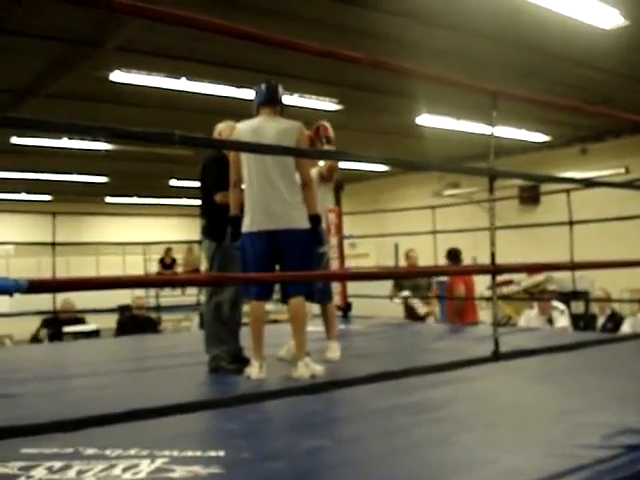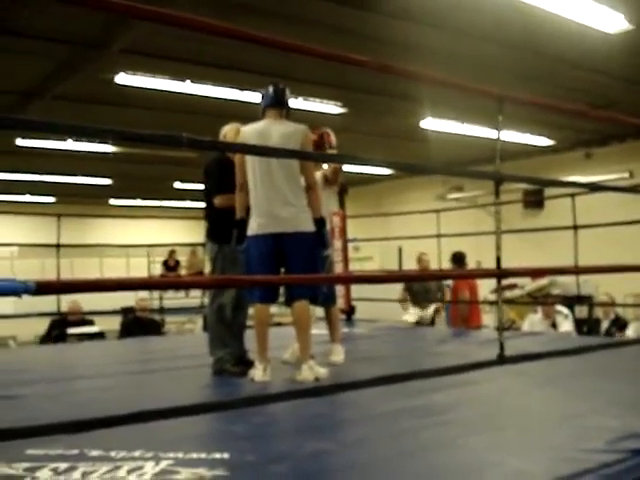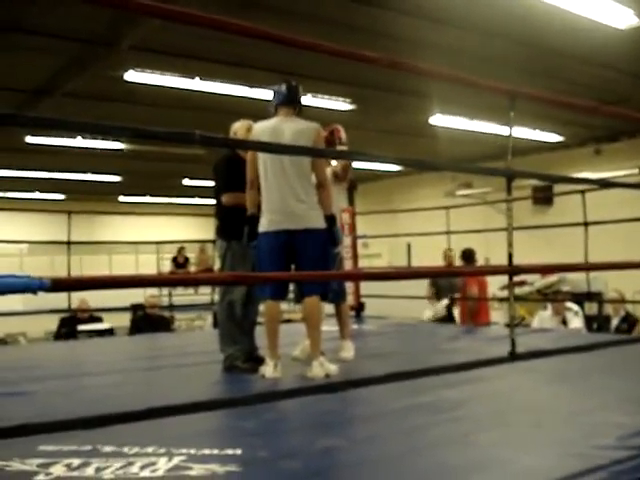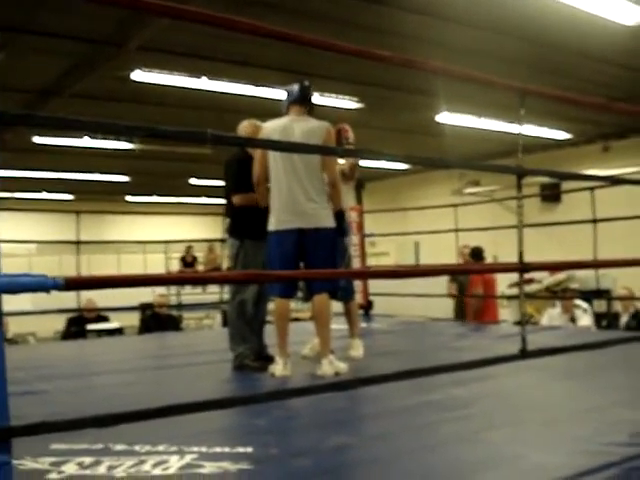
dt=0.3s
person 1, frame 1
left shoulder: (239, 131)
right shoulder: (295, 130)
left elbow: (235, 183)
right elbow: (306, 180)
left wrist: (234, 219)
right wrist: (315, 219)
left hip: (255, 223)
right hip: (292, 222)
left knee: (257, 294)
right knee: (296, 291)
left ankle: (258, 362)
right ankle: (302, 360)
person 1, frame 2
left shoulder: (245, 134)
right shoulder: (300, 132)
left elbow: (241, 185)
right elbow: (311, 184)
left wrist: (240, 222)
right wrist: (320, 222)
left hip: (260, 226)
right hip: (297, 224)
left knee: (261, 297)
right knee: (300, 294)
left ankle: (262, 365)
right ankle: (306, 363)
person 1, frame 3
left shoulder: (257, 131)
right shoulder: (313, 131)
left elbow: (252, 183)
right elbow: (322, 182)
left wrist: (252, 219)
right wrist: (330, 220)
left hip: (271, 223)
right hip: (309, 221)
left knee: (272, 294)
right knee: (311, 291)
left ankle: (272, 361)
right ankle: (316, 360)
person 1, frame 4
left shoulder: (268, 129)
right shoulder: (323, 129)
left elbow: (259, 179)
right elbow: (332, 179)
left wrist: (267, 207)
right wrist: (339, 214)
left hip: (281, 221)
right hip: (318, 219)
left knee: (282, 291)
right knee: (320, 288)
left ankle: (282, 359)
right ankle: (326, 358)
person 2, frame 1
left shoulder: (228, 163)
right shoulder: (215, 160)
right elbow: (221, 195)
left hip: (232, 235)
right hip: (220, 236)
left knee: (233, 296)
right knee: (220, 296)
left ankle: (232, 351)
right ankle: (218, 356)
person 2, frame 2
left shoulder: (238, 167)
right shoulder: (218, 163)
right elbow: (220, 199)
right hip: (223, 239)
left knee: (239, 299)
right knee: (223, 299)
left ankle: (236, 353)
right ankle: (222, 358)
person 2, frame 3
left shoulder: (250, 165)
right shoulder: (228, 161)
right elbow: (228, 197)
right hip: (234, 237)
left knee: (250, 297)
right knee: (233, 296)
left ankle: (247, 350)
right ankle: (233, 355)
person 2, frame 4
left shoulder: (255, 163)
right shoulder: (238, 160)
right elbow: (238, 198)
left hip: (259, 235)
right hip: (245, 236)
left knee: (259, 295)
right knee: (244, 295)
left ankle: (256, 349)
right ankle: (243, 353)
person 3, frame 1
left shoulder: (322, 173)
left elbow: (332, 165)
left wrist: (328, 141)
left knee: (323, 294)
left ankle: (332, 341)
right ankle: (296, 341)
person 3, frame 2
left shoulder: (326, 177)
left elbow: (336, 167)
left wrist: (330, 147)
left knee: (327, 297)
left ankle: (336, 344)
right ankle: (300, 344)
person 3, frame 3
left shoulder: (336, 173)
left elbow: (346, 163)
left wrist: (341, 143)
left knee: (337, 293)
left ankle: (346, 340)
right ankle: (310, 340)
person 3, frame 4
left shoulder: (343, 172)
left elbow: (353, 163)
left wrist: (348, 143)
left hip: (337, 239)
left knee: (346, 292)
left ankle: (355, 339)
right ankle: (320, 339)
